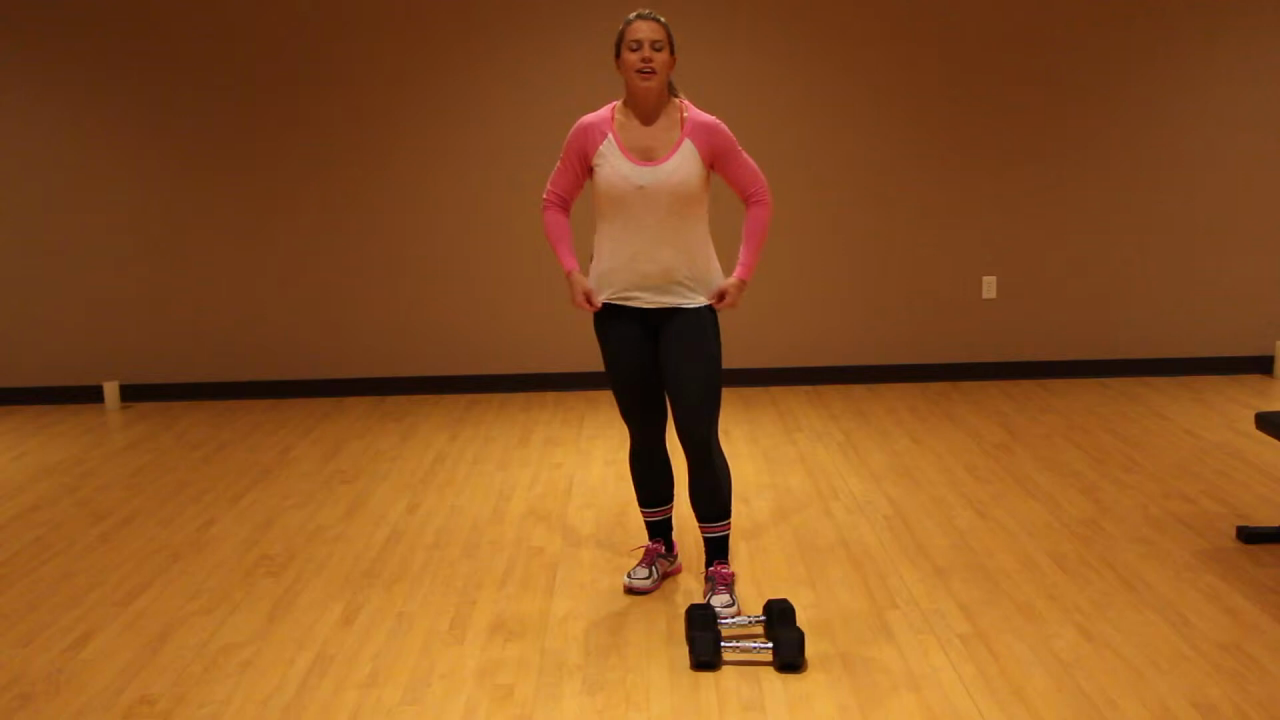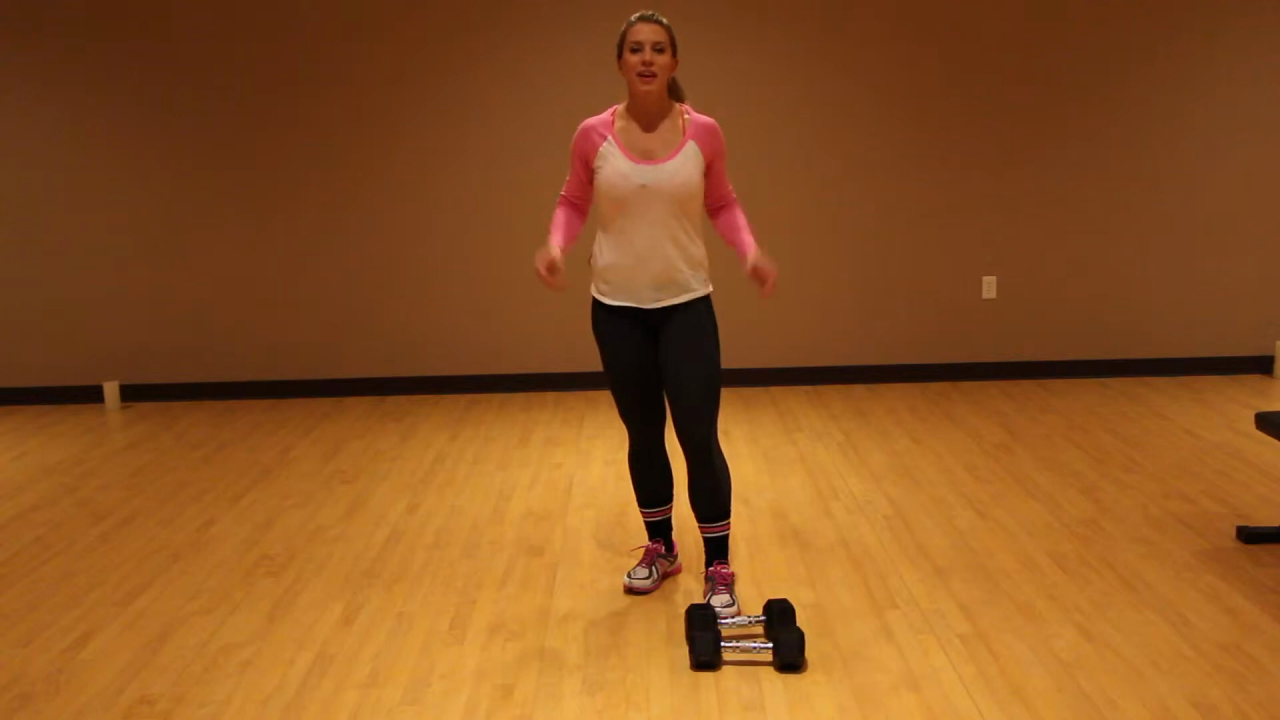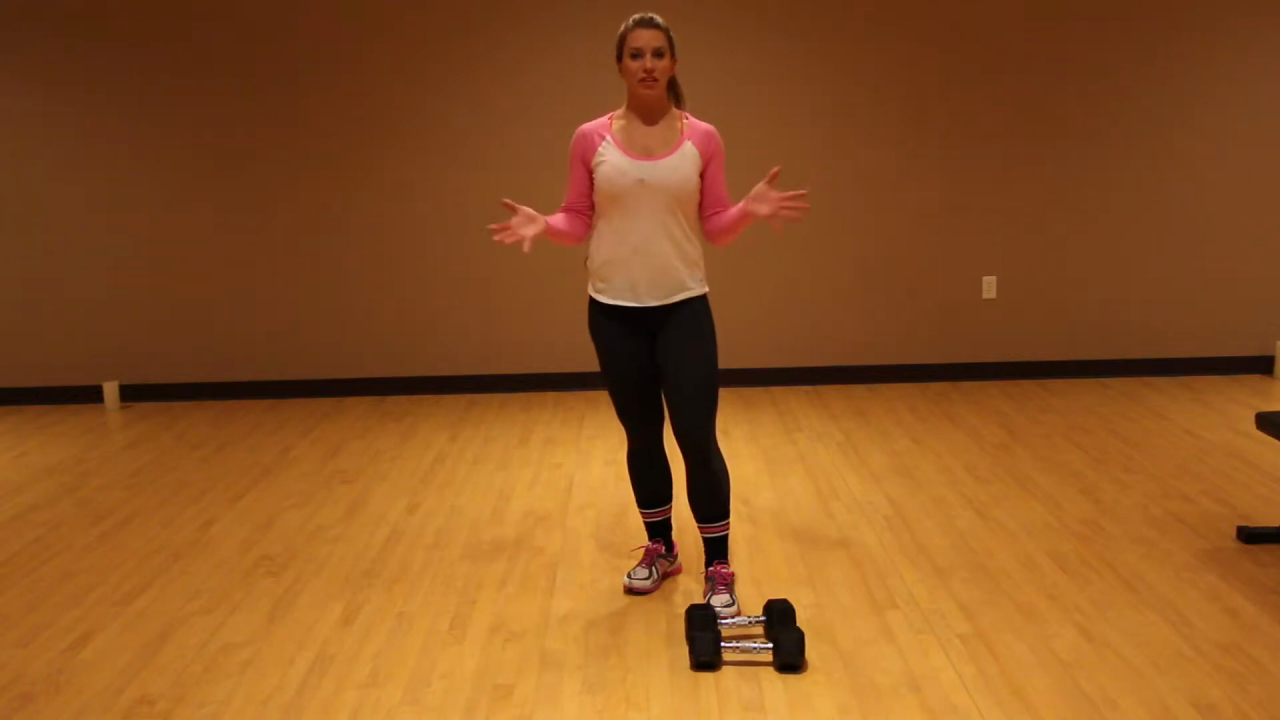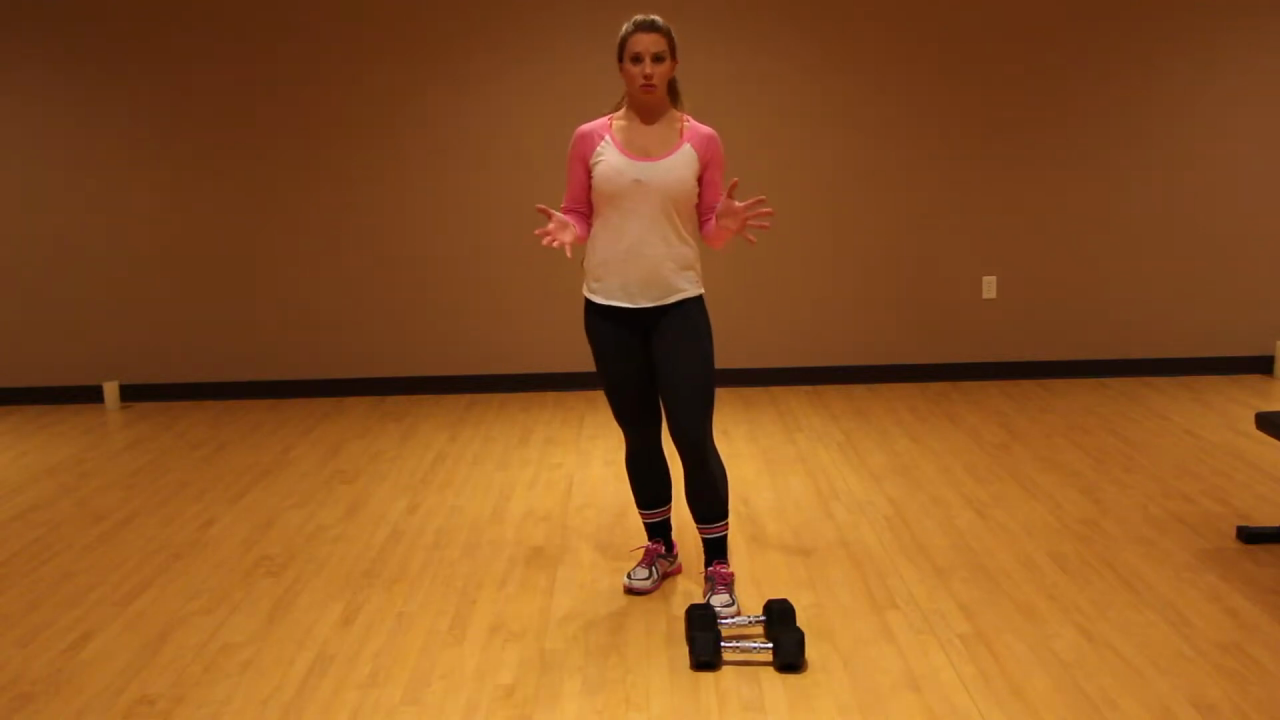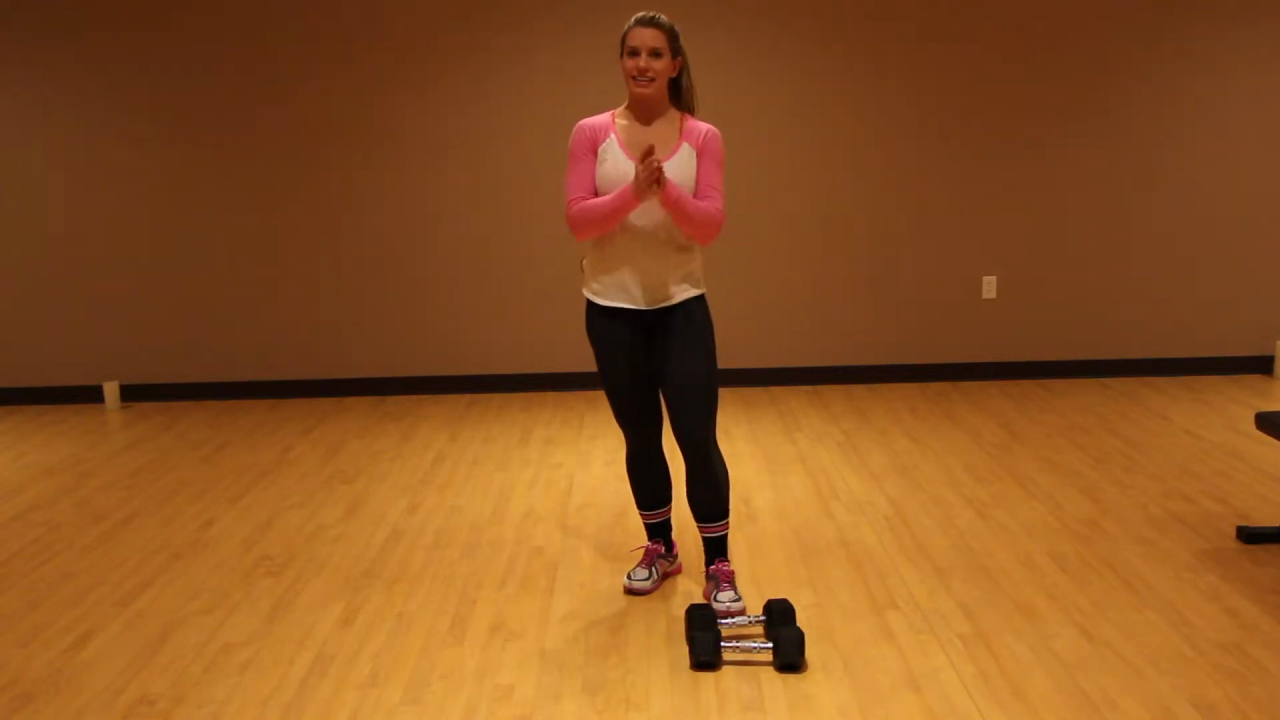
dt=0.5s
person 1, frame 1
left shoulder: (705, 130)
right shoulder: (590, 131)
left elbow: (758, 196)
right elbow: (554, 202)
left wrist: (741, 273)
right wrist: (572, 271)
left hip: (688, 306)
right hip: (619, 308)
left knee: (700, 437)
right knee: (644, 436)
left ankle: (718, 568)
right ankle: (660, 549)
person 1, frame 2
left shoulder: (704, 133)
right shoulder: (593, 134)
left elbow: (723, 208)
right elbow: (573, 206)
left wrist: (751, 254)
right wrist: (555, 246)
left hip: (686, 306)
right hip: (617, 309)
left knee: (699, 438)
right knee: (643, 436)
left ankle: (718, 568)
right ankle: (660, 549)
person 1, frame 3
left shoulder: (702, 138)
right shoulder: (590, 138)
left elbow: (715, 228)
right elbow: (578, 225)
left wrist: (750, 209)
right wrist: (542, 222)
left hip: (683, 307)
right hip: (614, 309)
left knee: (697, 438)
right knee: (642, 436)
left ankle: (718, 568)
right ankle: (660, 549)
person 1, frame 4
left shoulder: (702, 141)
right shoulder: (590, 138)
left elbow: (710, 233)
right elbow: (575, 212)
left wrist: (725, 223)
right wrist: (567, 228)
left hip: (679, 306)
right hip: (609, 308)
left knee: (694, 438)
right knee: (639, 437)
left ankle: (718, 567)
right ankle: (660, 549)
person 1, frame 5
left shoulder: (703, 137)
right shoulder: (590, 133)
left elbow: (709, 229)
right elbow: (578, 220)
left wrist: (667, 192)
right wrist: (631, 194)
left hip: (680, 306)
right hip: (612, 307)
left knee: (698, 438)
right knee: (640, 437)
left ankle: (718, 567)
right ankle: (660, 549)
